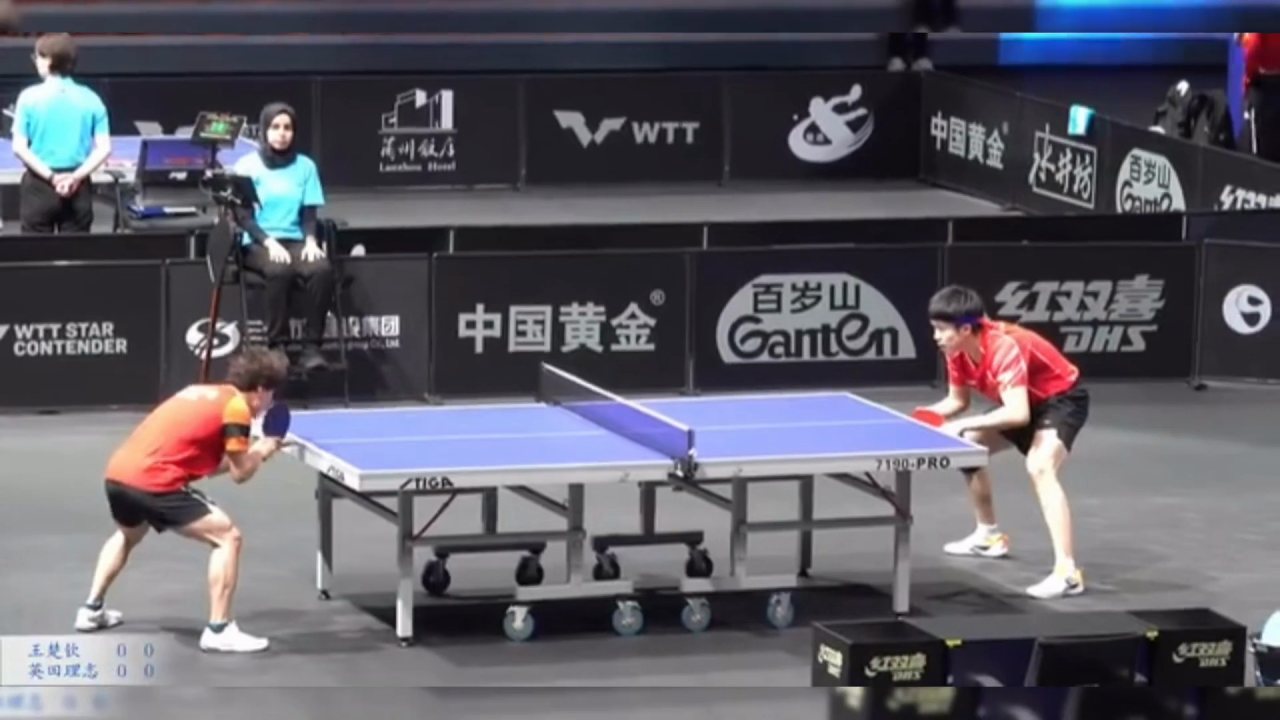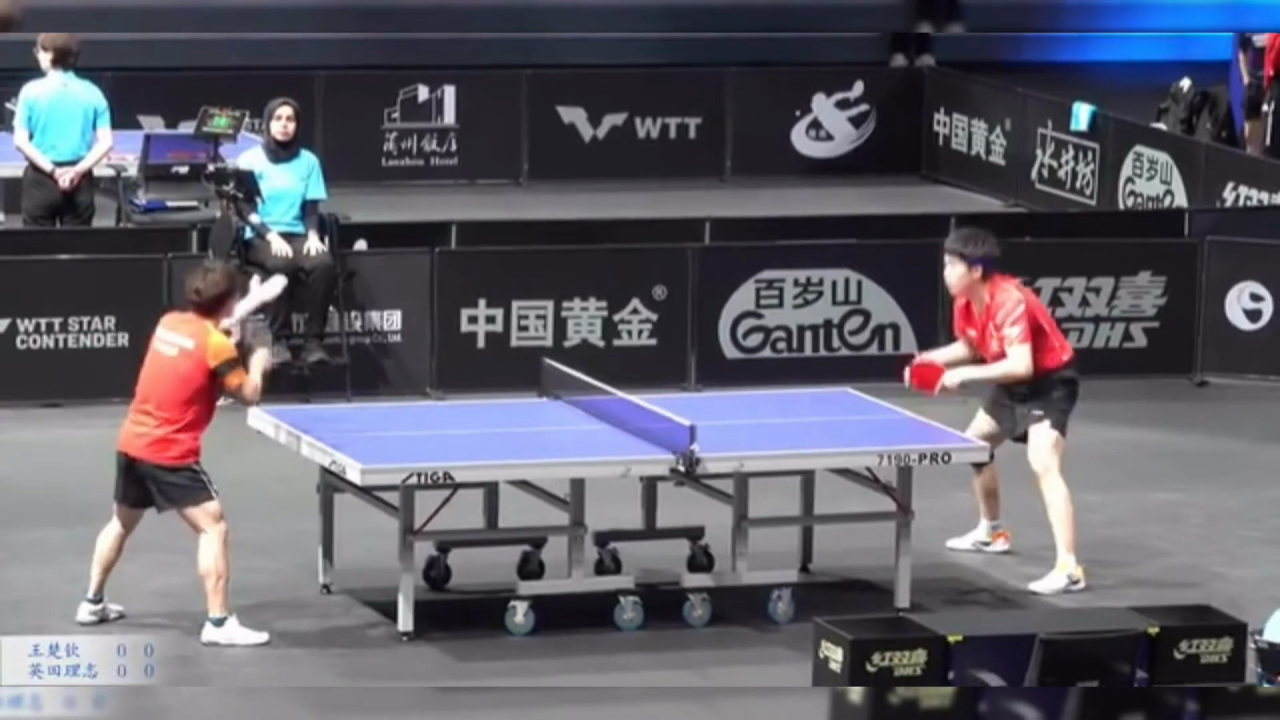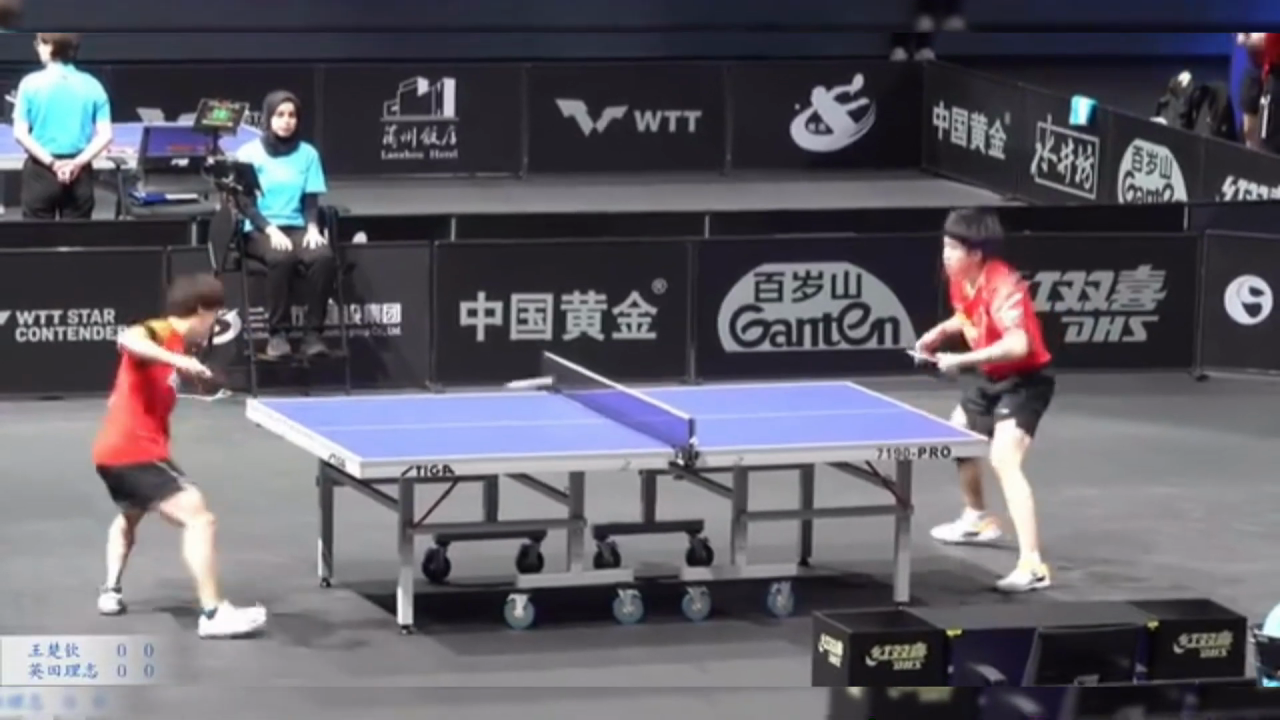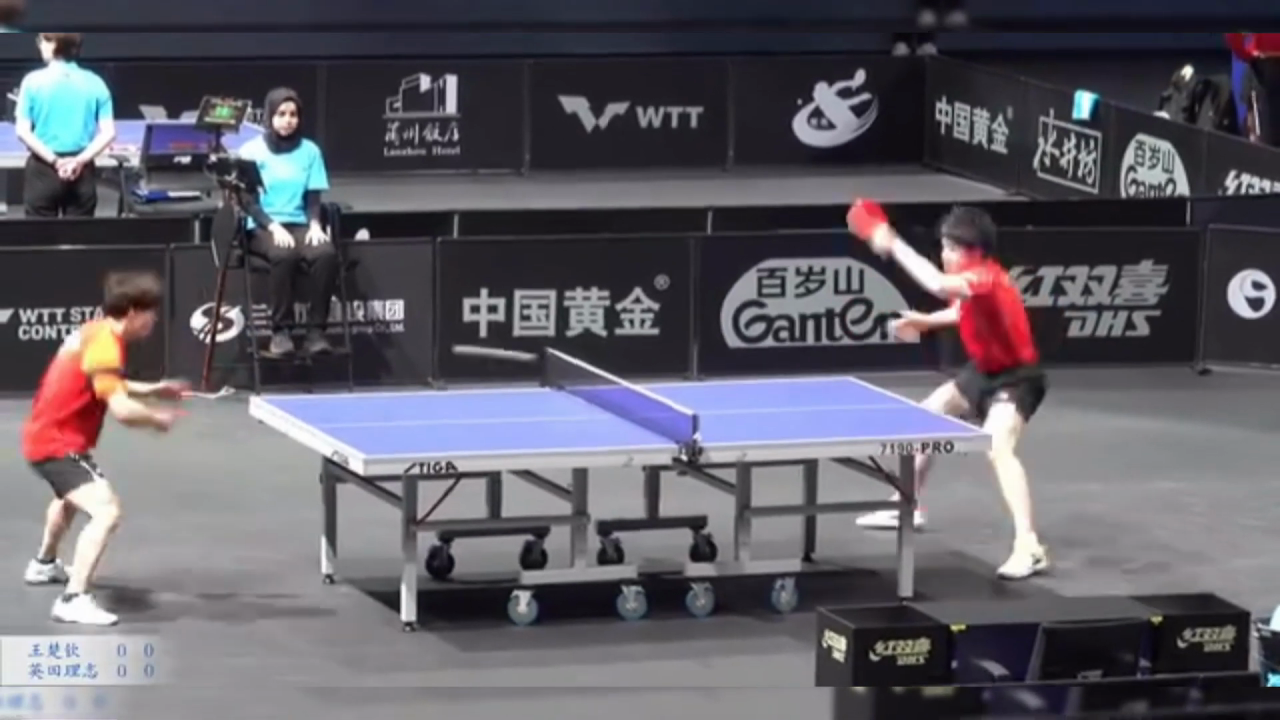
dt=0.7s
person 1, frame 1
left shoulder: (1004, 347)
right shoulder: (958, 350)
left elbow: (1018, 414)
right elbow: (957, 399)
left wrist: (964, 424)
right wrist: (928, 415)
left hip: (1062, 399)
right hip: (1025, 401)
left knee: (1039, 467)
left ankle: (1067, 572)
right ankle: (990, 536)
person 1, frame 2
left shoulder: (1009, 301)
right shoulder: (964, 301)
left elbow: (1021, 366)
right elbow: (966, 347)
left wrist: (964, 376)
right wrist: (930, 360)
left hip: (1052, 380)
right hip: (1015, 382)
left knee: (1043, 464)
right knee: (975, 443)
left ankle: (1068, 568)
right ankle: (992, 532)
person 1, frame 3
left shoulder: (1003, 286)
right shoulder: (960, 279)
left elbow: (1019, 345)
left wrist: (963, 359)
right wrist: (936, 335)
left hip: (1025, 382)
right hip: (990, 379)
left knee: (1004, 461)
left ankle: (1033, 565)
right ankle: (977, 521)
person 1, frame 4
left shoulder: (987, 280)
right shoulder: (967, 281)
left elbow: (941, 285)
left wrist: (894, 245)
right wrist: (921, 321)
left hip: (1016, 378)
right hip: (983, 371)
left knee: (998, 450)
left ankle: (1028, 548)
person 2, frame 1
left shoulder: (202, 393)
right shoulder: (236, 408)
right elbow: (240, 473)
left wrist: (252, 452)
right wrist: (262, 449)
left hip: (117, 474)
right hip: (153, 483)
left knee: (127, 536)
right knee: (228, 537)
left ankle: (92, 609)
right ankle: (219, 630)
person 2, frame 2
left shoulder: (170, 322)
right shoulder: (217, 345)
right elbow: (249, 396)
right wrist: (259, 361)
left hip: (131, 444)
right hip: (170, 454)
left knee: (122, 523)
right knee: (214, 529)
left ankle: (93, 604)
right ankle: (218, 623)
person 2, frame 3
left shoulder: (168, 340)
right shoulder: (160, 333)
right elbow: (126, 338)
right wrist: (182, 361)
left hip: (110, 454)
right hip: (138, 454)
left knee: (130, 516)
right knee: (199, 521)
left ankle: (111, 591)
right ankle: (214, 613)
person 2, frame 4
left shoulder: (101, 336)
right shoulder: (102, 347)
left elbow: (109, 385)
right elbow: (122, 410)
left wrist: (154, 389)
right wrist: (157, 418)
left hip: (45, 436)
right hip: (57, 445)
left knee: (69, 494)
right knee: (107, 514)
left ankle: (43, 564)
right ankle: (74, 598)
person 3, frame 1
left shoulder: (305, 166)
right shoulder: (246, 165)
left elbow: (309, 212)
right elbow: (242, 215)
left wrist: (311, 240)
right wrist: (269, 242)
left hip: (295, 241)
right hip: (258, 244)
left knee: (322, 270)
right knee: (280, 271)
left ankle: (312, 346)
right ankle: (276, 346)
person 3, frame 2
left shoulder: (308, 161)
right shoulder: (250, 159)
left elbow: (311, 207)
right elbow: (245, 208)
left wrist: (312, 235)
right wrist: (271, 236)
left hip: (297, 235)
right hip: (260, 238)
left knee: (324, 265)
right knee: (282, 265)
left ankle: (313, 340)
right ankle: (277, 340)
person 3, frame 3
left shoulder: (308, 153)
right shoulder: (249, 153)
left elbow: (311, 200)
right elbow: (245, 203)
left wrist: (312, 228)
right wrist: (271, 229)
left hip: (297, 228)
right hip: (260, 230)
left knee: (323, 257)
right knee: (281, 258)
left ankle: (313, 333)
right ankle: (277, 333)
person 3, frame 4
left shoulder: (310, 150)
right shoulder: (251, 150)
left elbow: (313, 197)
right elbow: (248, 201)
left wrist: (314, 224)
right wrist: (274, 226)
left hip: (299, 224)
right hip: (262, 227)
left knee: (326, 254)
right knee: (285, 255)
left ankle: (316, 330)
right ankle: (280, 330)
person 4, frame 1
left shoulder: (29, 97)
right shoulder: (91, 98)
left elbow: (19, 148)
right elbow: (104, 148)
left wrist: (51, 177)
right wrist: (76, 177)
left hip: (39, 186)
right hip: (78, 187)
person 4, frame 2
left shoulder: (31, 91)
right shoulder: (92, 92)
left elbow: (20, 141)
right elbow: (106, 142)
left wrist: (52, 171)
right wrist: (78, 170)
left hip: (40, 179)
right hip: (79, 180)
person 4, frame 3
left shoulder: (31, 83)
right shoulder: (92, 85)
left elbow: (20, 133)
right elbow: (105, 135)
left wrist: (51, 163)
right wrist: (77, 163)
left hip: (40, 172)
right hip: (79, 173)
person 4, frame 4
left shoulder: (33, 81)
right shoulder: (95, 82)
left elbow: (23, 131)
right elbow: (108, 132)
left wrist: (54, 160)
right wrist: (80, 160)
left hip: (43, 169)
right hip: (81, 171)
